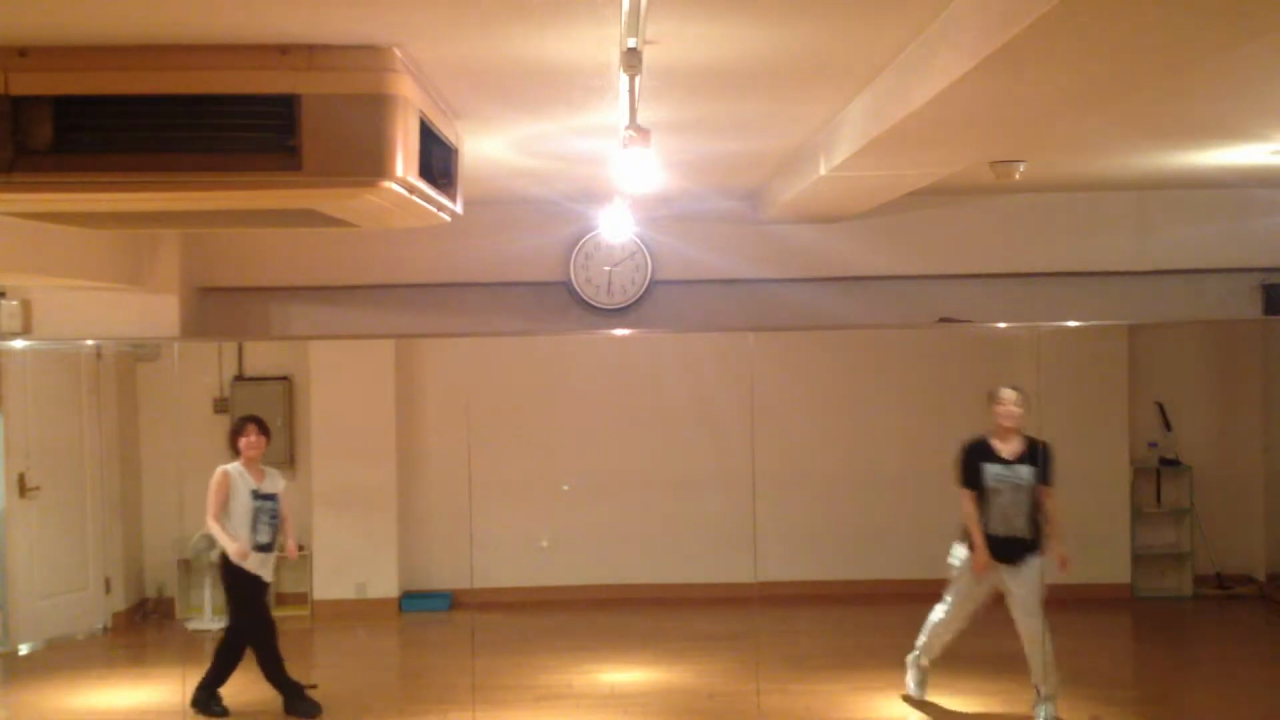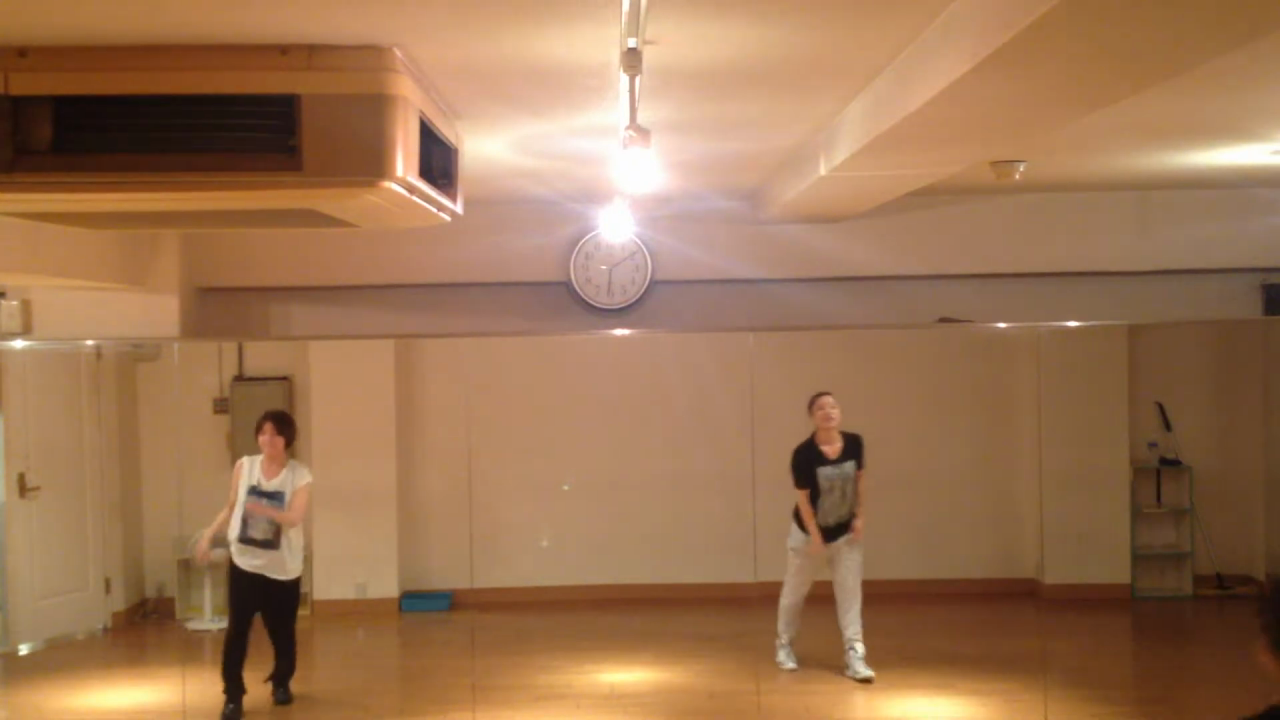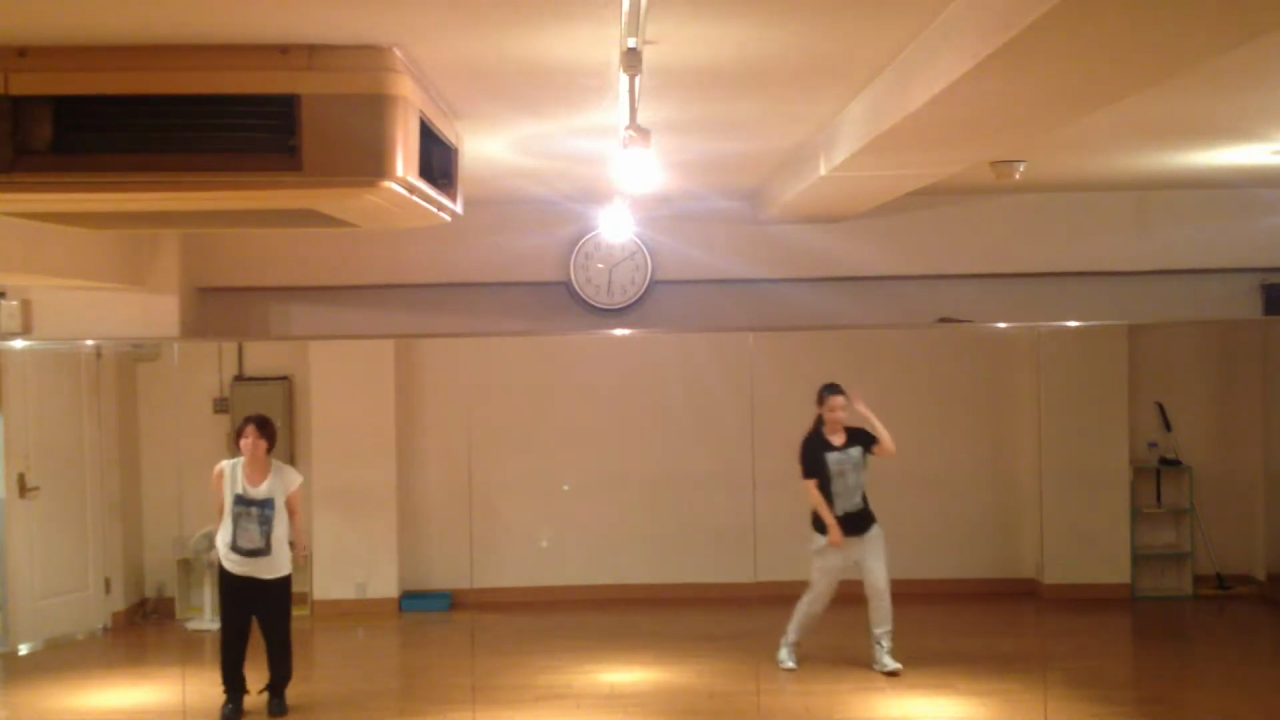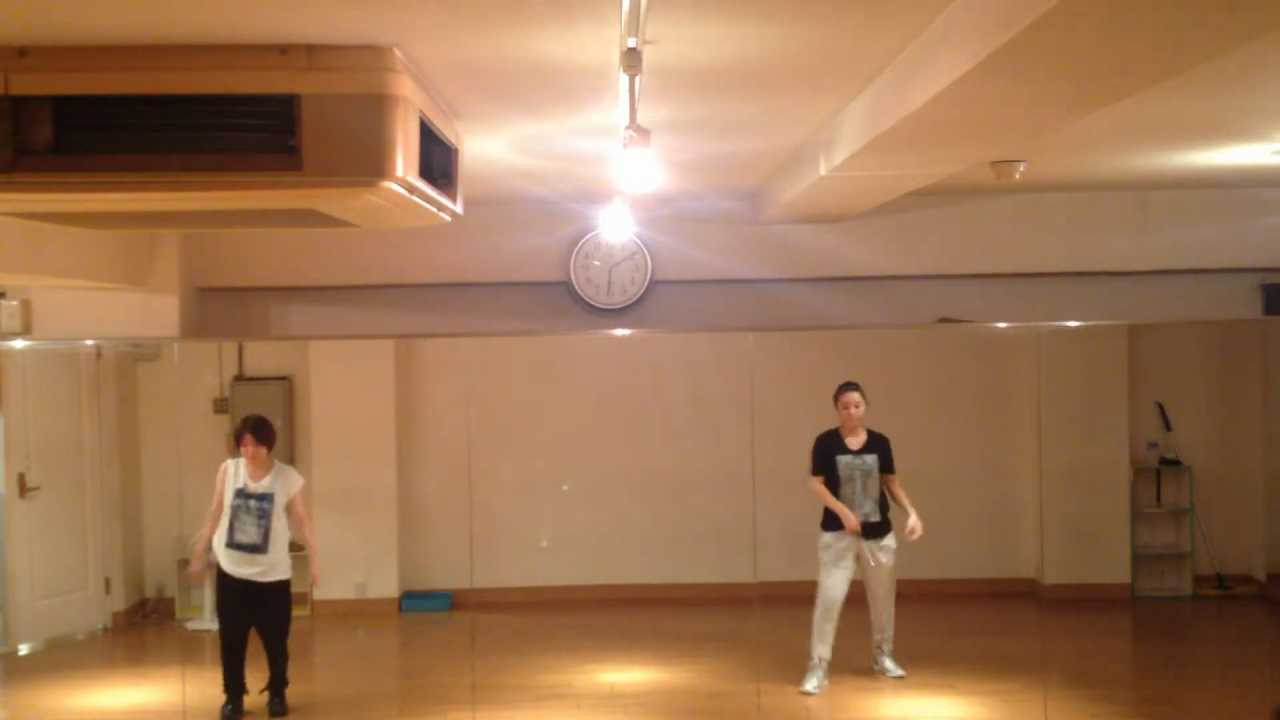
dt=1s
person 1, frame 1
left shoulder: (1040, 452)
right shoulder: (974, 451)
left elbow: (1046, 499)
right elbow: (968, 501)
left wrist: (1055, 544)
right wrist: (979, 547)
left hip: (1025, 554)
right hip: (980, 549)
left knee: (1032, 626)
right knee: (952, 614)
right ankle: (916, 664)
person 1, frame 2
left shoulder: (855, 443)
right shoulder: (803, 454)
right elbow: (800, 499)
left wrist: (859, 516)
right wrist: (816, 537)
left hip: (846, 532)
right hip: (809, 532)
left knee: (850, 591)
right knee: (795, 590)
left ankle: (855, 657)
right ankle: (783, 645)
person 1, frame 3
left shoulder: (858, 436)
right shoulder: (812, 443)
left elbow: (889, 449)
right elbow: (812, 488)
left wrist: (868, 415)
right wrist: (832, 526)
left hip: (866, 525)
right hip: (831, 529)
left knee: (879, 587)
right knee: (820, 592)
left ankle: (882, 652)
right ankle: (788, 644)
person 1, frame 4
left shoulder: (880, 442)
right shoulder: (826, 442)
left elbow: (891, 482)
right elbow: (817, 485)
left wrist: (911, 512)
right wrist: (843, 512)
left hip: (878, 533)
right hip: (837, 533)
left knee: (883, 597)
right knee: (830, 596)
left ankle: (883, 655)
right ankle: (818, 666)
person 2, frame 1
left shoulder: (275, 478)
right shoulder: (226, 475)
left elbow: (283, 518)
right elbow: (212, 519)
left wrist: (290, 539)
right wrist: (229, 543)
left hip: (262, 567)
right hip: (237, 566)
left knee: (241, 633)
right knee: (262, 631)
left ankle: (206, 693)
right ankle: (292, 695)
person 2, frame 2
left shoulder: (299, 475)
right shoulder: (243, 466)
left elbow: (294, 518)
right elbow: (231, 508)
left wrist: (266, 511)
right wrist: (208, 534)
left hip: (283, 568)
right hip: (244, 563)
left knee: (282, 633)
right knee: (237, 630)
left ankle: (281, 682)
person 2, frame 3
left shoulder: (287, 477)
right shoulder: (224, 472)
left elbow: (295, 514)
right elbow: (222, 511)
left wrist: (299, 544)
left hip: (274, 571)
right hip: (233, 569)
left knee: (277, 637)
right knee: (232, 637)
left ankle: (277, 692)
right ankle: (234, 695)
person 2, frame 4
left shoulder: (288, 477)
right shoulder: (228, 470)
left elbow: (301, 521)
right elbow: (215, 515)
left wrist: (313, 559)
right wrist: (198, 554)
left hip: (273, 574)
right hip: (231, 571)
left knee: (275, 639)
right knee: (231, 638)
left ankle: (277, 693)
